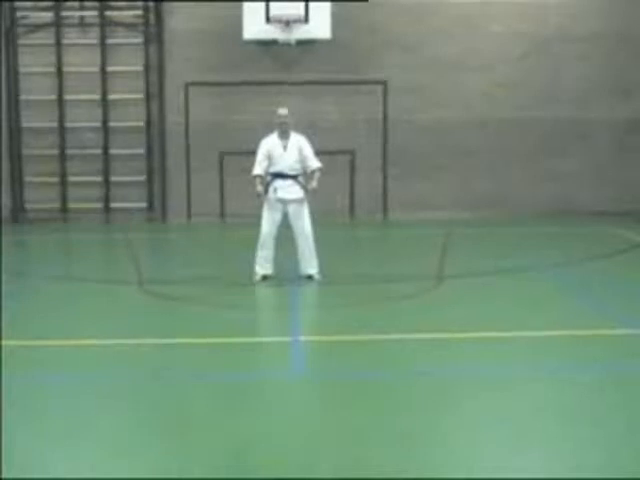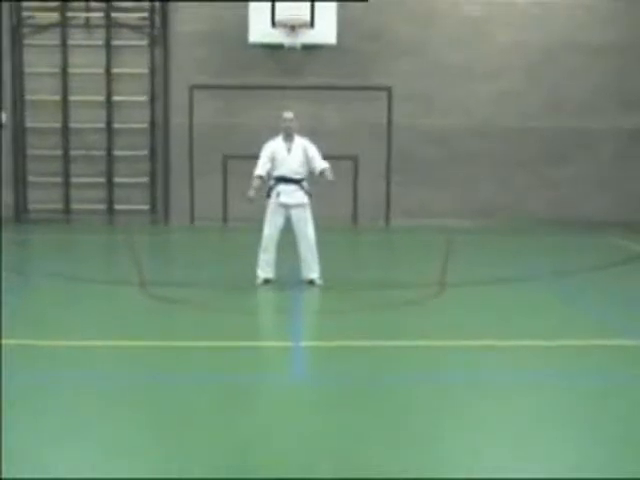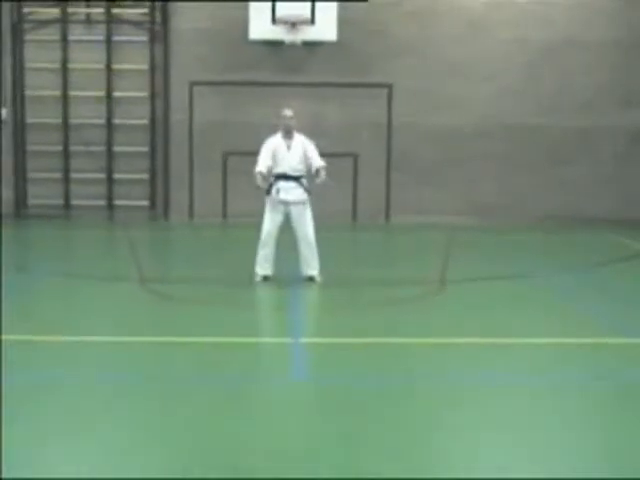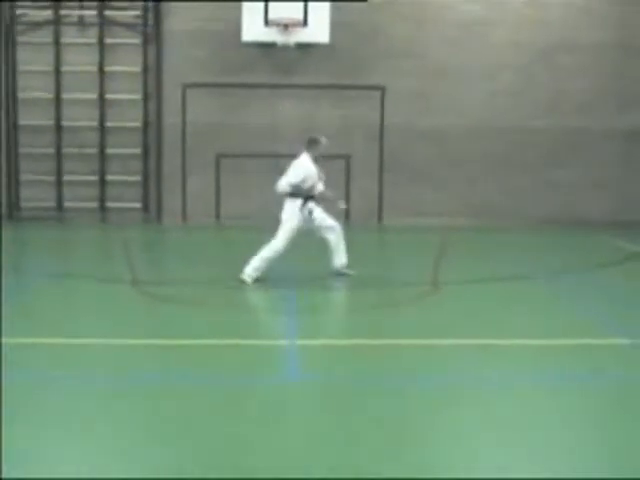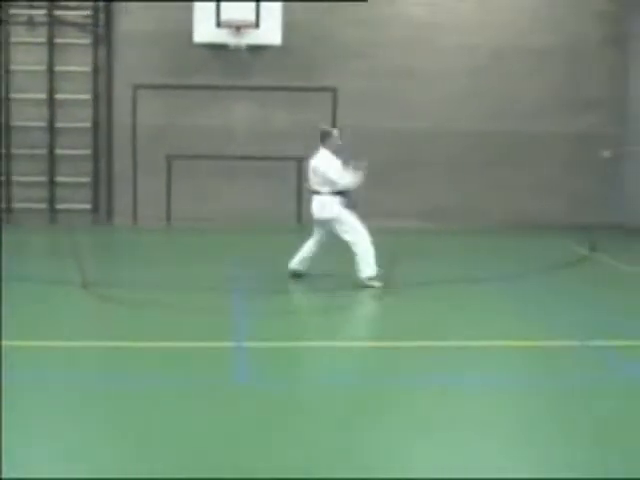
dt=1s
person 1, frame 1
left shoulder: (301, 140)
right shoulder: (267, 142)
left elbow: (312, 162)
right elbow: (260, 166)
left wrist: (314, 180)
right wrist: (258, 185)
left hip: (295, 189)
right hip: (274, 189)
left knee: (304, 231)
right knee: (267, 232)
left ankle: (310, 270)
right ankle: (263, 270)
person 1, frame 2
left shoulder: (306, 144)
right shoulder: (271, 145)
left elbow: (319, 164)
right elbow: (261, 168)
left wrist: (327, 174)
right wrist: (253, 188)
left hip: (299, 193)
right hip: (278, 193)
left knee: (307, 236)
right knee: (269, 236)
left ankle: (312, 275)
right ankle: (265, 274)
person 1, frame 3
left shoulder: (305, 142)
right shoulder: (271, 142)
left elbow: (316, 162)
right elbow: (262, 165)
left wrist: (320, 173)
right wrist: (260, 178)
left hip: (298, 191)
right hip: (277, 191)
left knee: (306, 233)
right knee: (268, 232)
left ankle: (311, 272)
right ankle: (263, 271)
person 1, frame 4
left shoulder: (313, 165)
right shoulder: (301, 165)
left elbow: (319, 187)
right elbow: (281, 187)
left wrist: (337, 200)
right wrist: (304, 191)
left hip: (310, 207)
right hip: (296, 208)
left knee: (334, 229)
right knee: (280, 242)
left ankle: (340, 266)
right ankle: (249, 273)
person 1, frame 5
left shoulder: (320, 158)
right shoulder: (328, 161)
right elbow: (346, 182)
left wrist: (348, 170)
right wrist: (359, 174)
left hip: (320, 204)
right hip: (331, 205)
left knee: (318, 238)
right knee: (360, 236)
left ankle: (296, 268)
right ankle: (368, 276)
